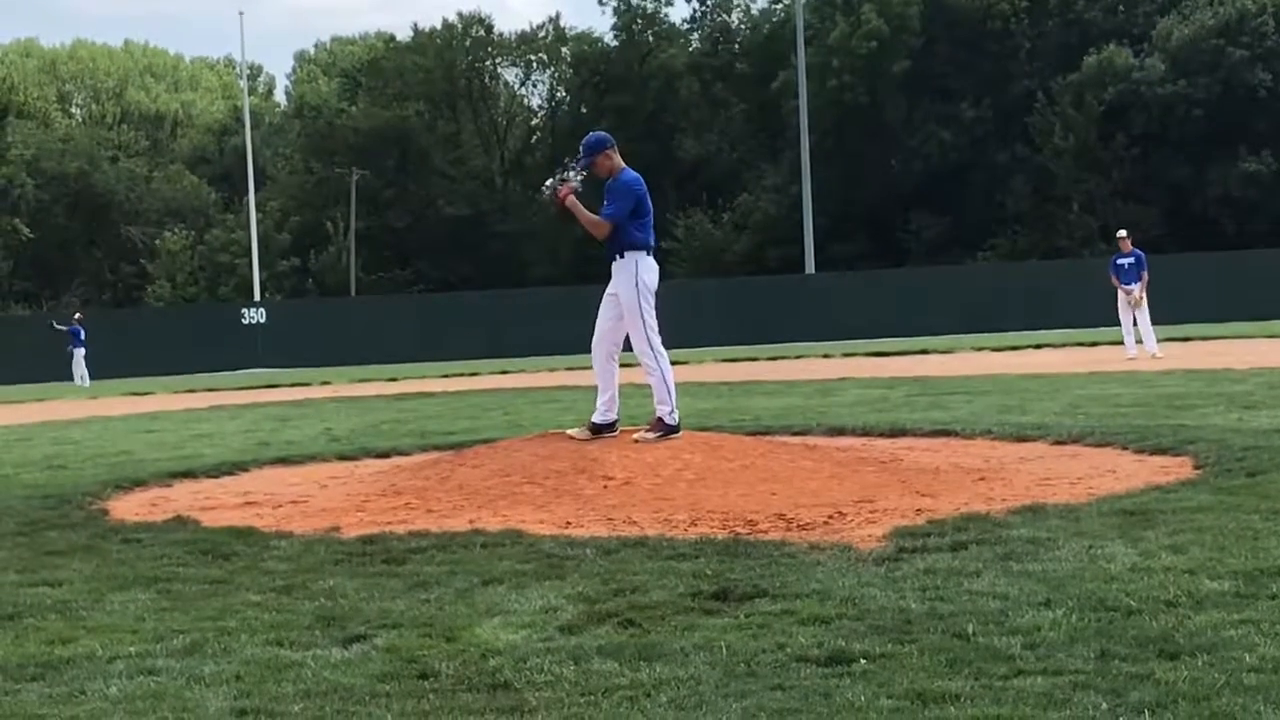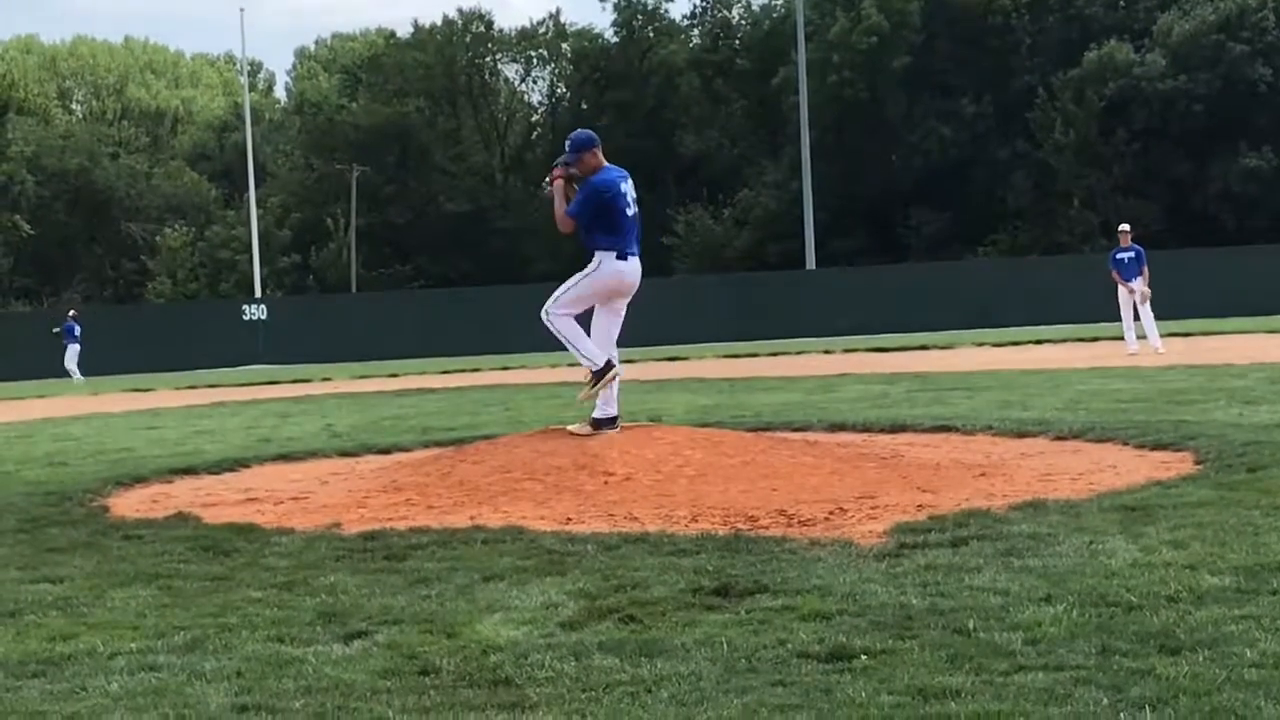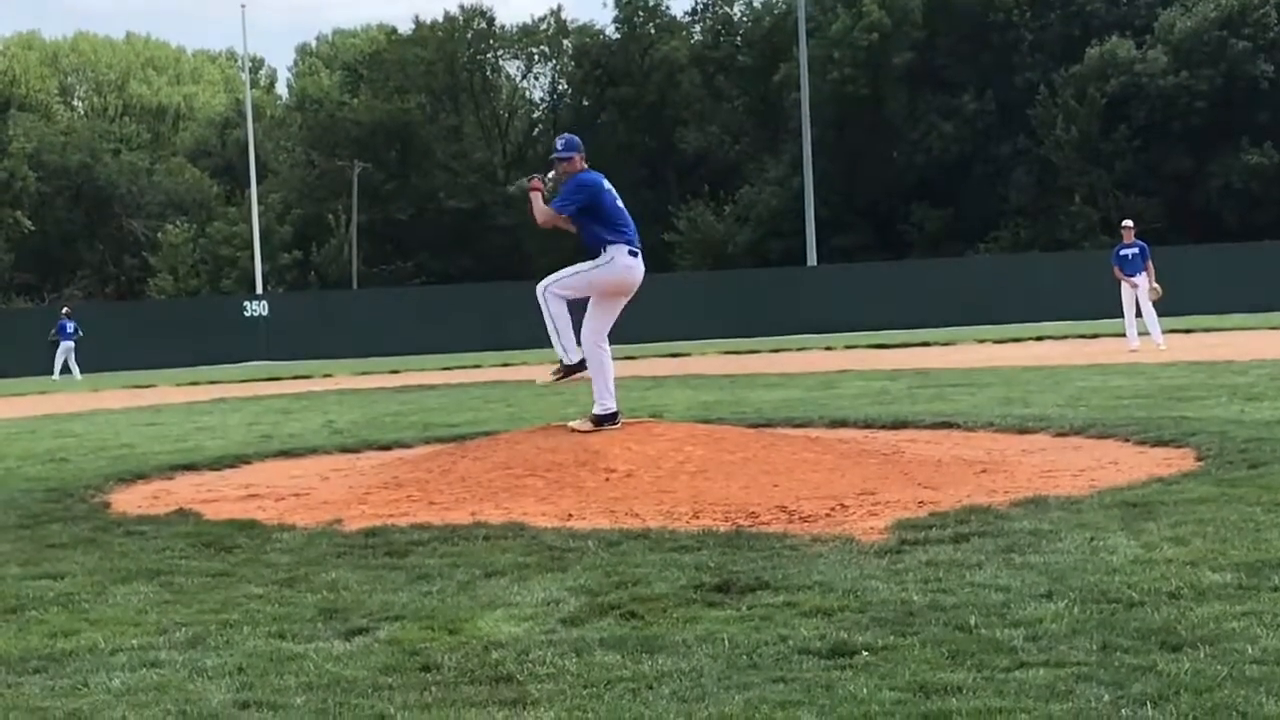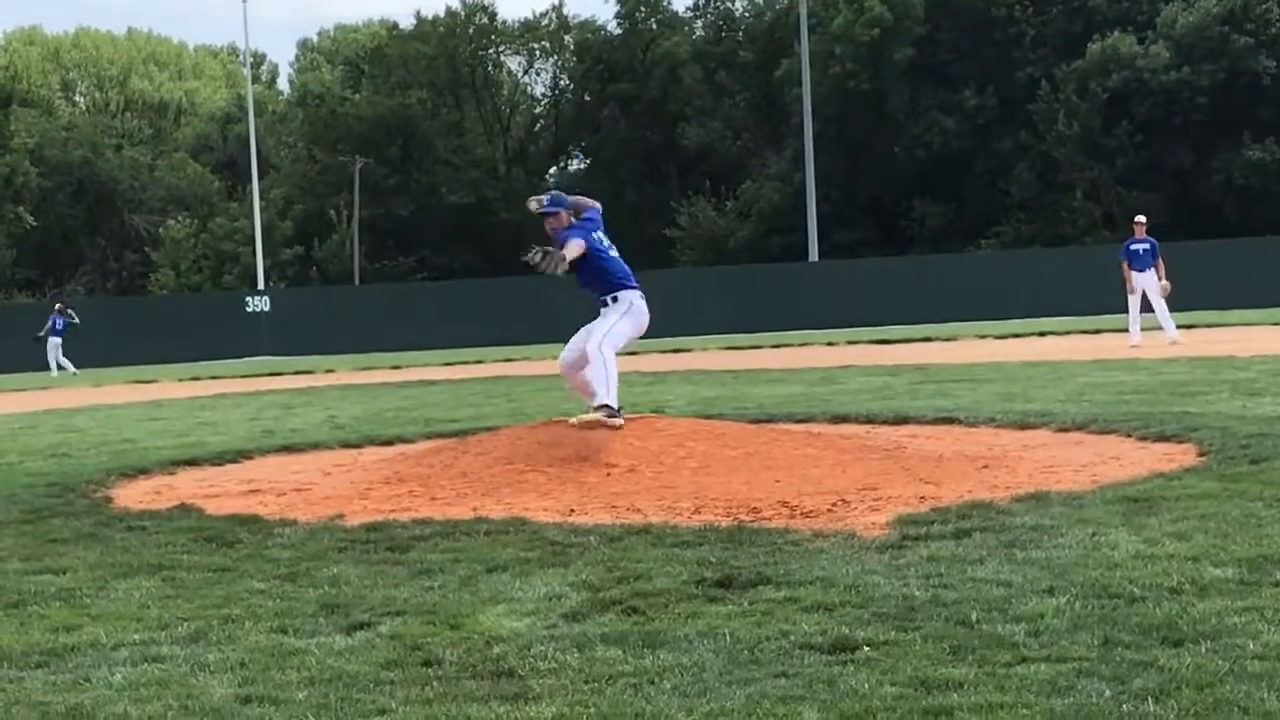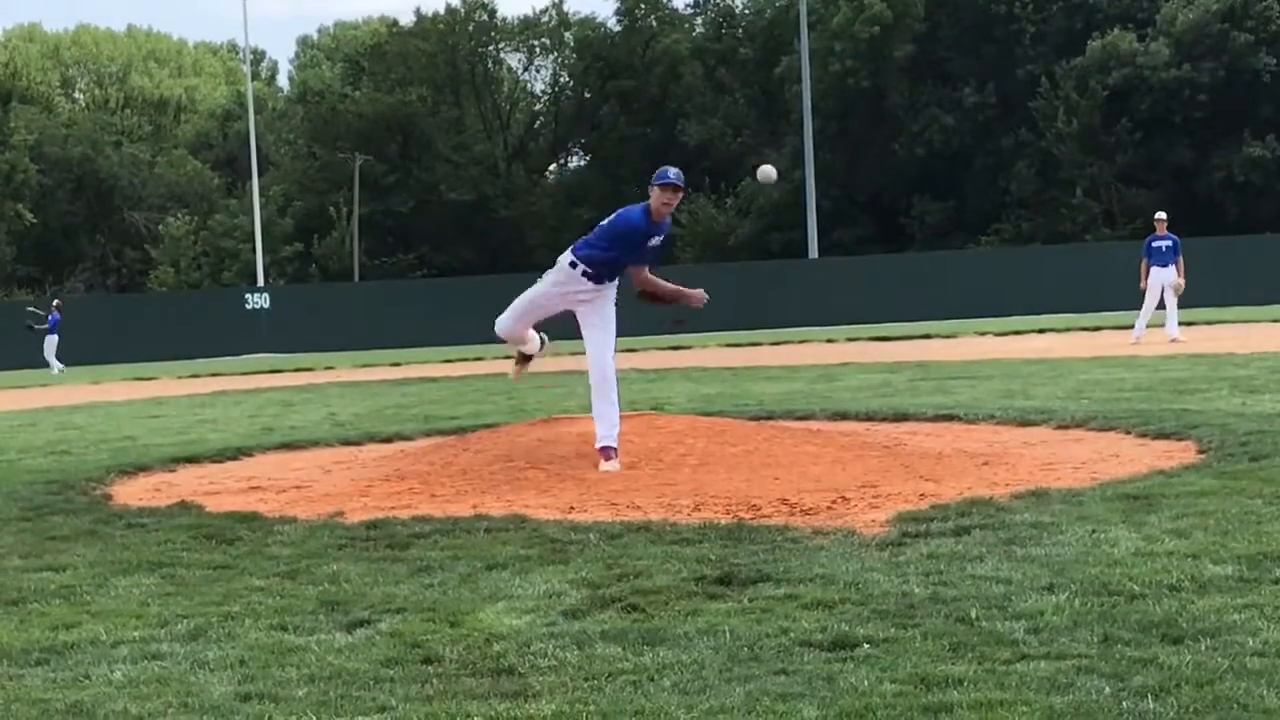
dt=0.4s
person 1, frame 1
left shoulder: (627, 182)
right shoulder: (617, 183)
left elbow: (602, 230)
right elbow: (604, 227)
left wrist: (571, 202)
right wrist: (572, 202)
left hip: (634, 267)
right hip: (622, 270)
left knee: (647, 345)
right knee: (603, 346)
left ankle: (668, 419)
right ankle: (605, 419)
person 1, frame 2
left shoulder: (597, 184)
right shoulder: (621, 176)
left elbow: (566, 225)
left wrist: (558, 185)
right wrist: (571, 184)
left hip: (608, 266)
right hip: (628, 266)
left knee: (554, 312)
right knee: (603, 342)
left ankle: (600, 367)
right ankle: (606, 415)
person 1, frame 3
left shoulder: (581, 182)
right shoulder: (593, 181)
left elbow: (545, 219)
right elbow: (574, 223)
left wrist: (535, 192)
right wrist: (550, 202)
left hip: (616, 261)
right hip: (628, 267)
left knee: (548, 289)
right knee: (594, 337)
left ankle: (572, 360)
right ankle: (606, 412)
person 1, frame 4
left shoulder: (575, 232)
right shoulder: (589, 222)
left elbow: (576, 246)
right elbow: (593, 204)
left wrist: (564, 258)
right wrist: (543, 202)
left hip: (627, 306)
right hip: (612, 310)
left knee: (598, 346)
right knee: (568, 364)
left ankle: (608, 409)
right ankle: (603, 405)
person 1, frame 5
left shoulder: (662, 225)
right shoulder: (636, 221)
right elbow: (640, 279)
right wrist: (684, 294)
left hip: (601, 292)
right hip: (570, 276)
left knee: (601, 366)
right knee: (506, 328)
left ankle: (607, 445)
right ankle: (532, 345)
